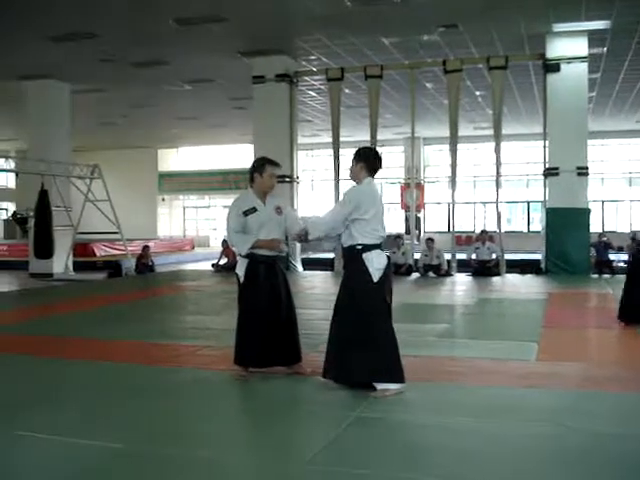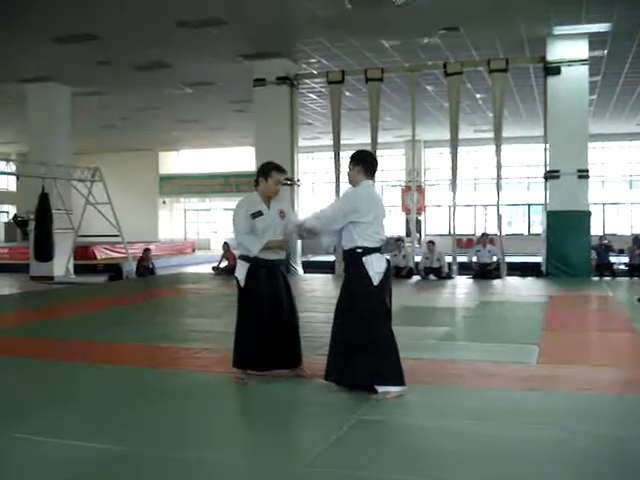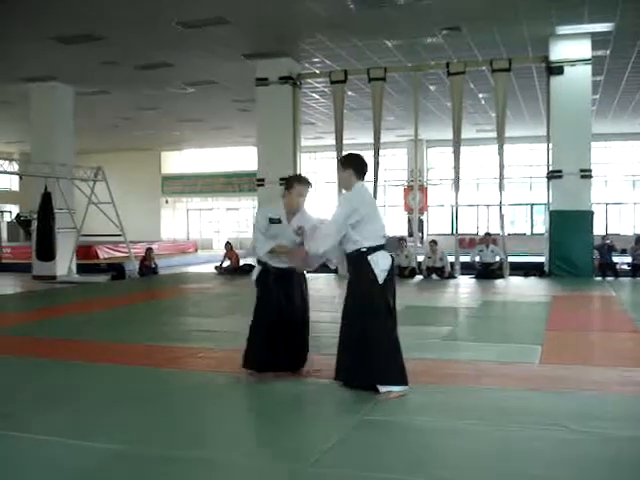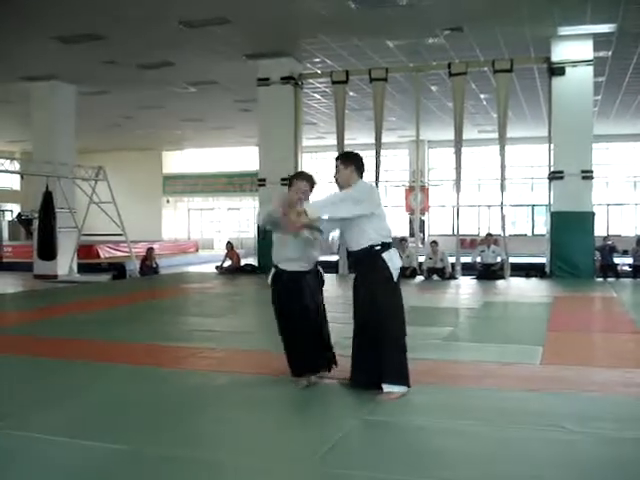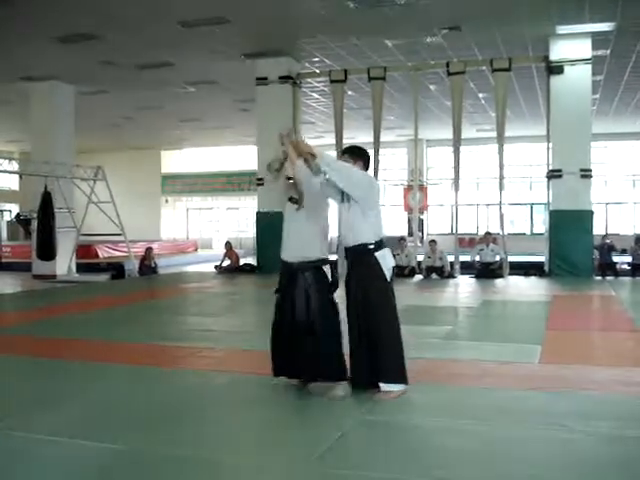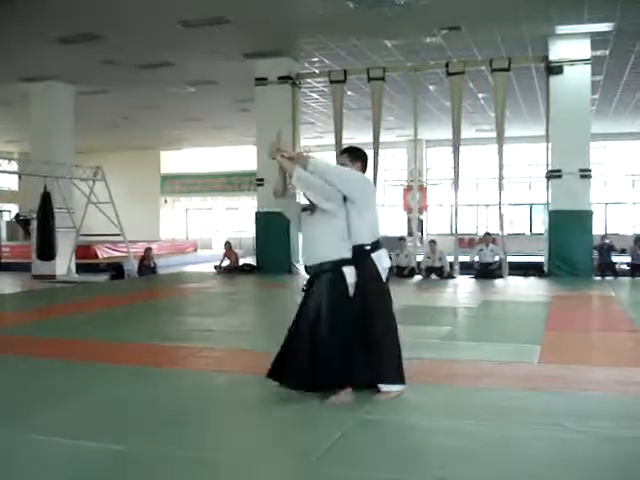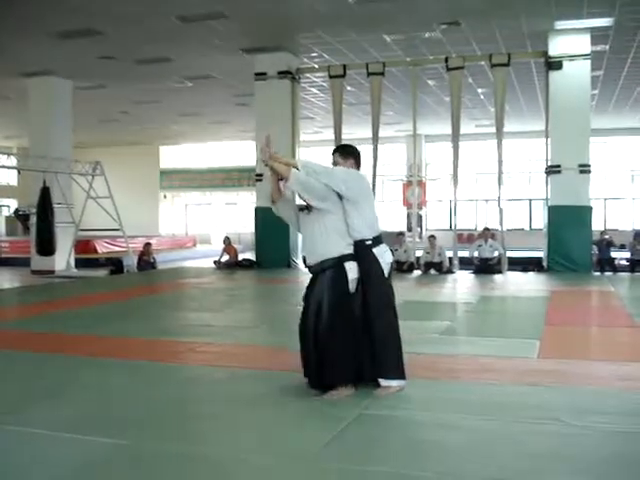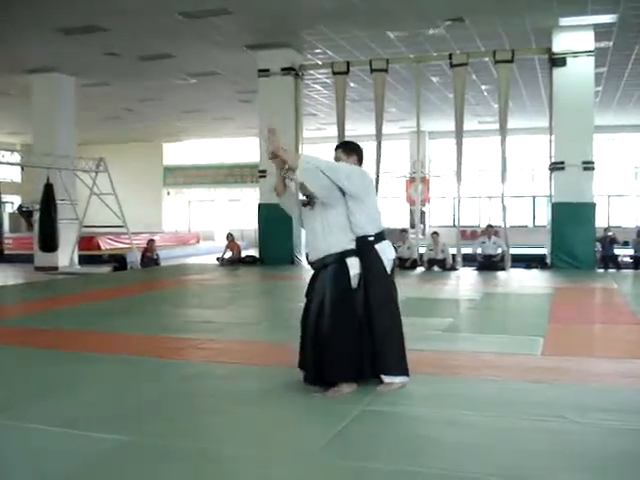
dt=0.4s
person 1, frame 1
left shoulder: (358, 193)
right shoulder: (371, 193)
left elbow: (333, 221)
right elbow: (344, 225)
left wrist: (307, 231)
right wrist: (314, 229)
left hip: (364, 263)
right hip: (367, 261)
left knee: (374, 322)
right knee: (352, 319)
left ankle: (390, 379)
right ankle: (357, 372)
person 1, frame 2
left shoulder: (356, 195)
right shoulder: (371, 196)
left elbow: (327, 218)
right elbow: (342, 224)
left wrist: (305, 225)
right wrist: (316, 227)
left hip: (364, 266)
right hip: (367, 264)
left knee: (374, 325)
right knee: (351, 322)
left ankle: (391, 382)
right ankle: (355, 375)
person 1, frame 3
left shoulder: (353, 197)
right shoulder: (363, 197)
left elbow: (332, 230)
right elbow: (344, 233)
left wrist: (307, 251)
right wrist: (317, 254)
left hip: (370, 266)
right hip: (368, 264)
left knee: (379, 324)
right knee: (357, 322)
left ankle: (394, 382)
right ankle: (360, 375)
person 1, frame 4
left shoulder: (365, 191)
right shoulder: (347, 198)
left elbow: (330, 205)
right elbow: (331, 219)
left wrist: (302, 211)
left hip: (380, 263)
right hip: (364, 265)
left knee: (387, 322)
right knee: (365, 321)
left ankle: (396, 382)
right ankle: (366, 375)
person 1, frame 5
left shoulder: (366, 184)
right shoulder: (346, 189)
left elbow: (334, 168)
right elbow: (322, 179)
left wrist: (310, 153)
right wrist: (307, 158)
left hip: (372, 260)
right hip: (356, 261)
left knee: (382, 320)
right knee: (358, 320)
left ankle: (394, 380)
right ankle: (364, 373)
person 1, frame 6
left shoulder: (362, 184)
right shoulder: (346, 189)
left elbow: (327, 171)
right elbow: (324, 178)
left wrist: (300, 158)
right wrist: (294, 162)
left hip: (369, 260)
right hip: (354, 260)
left knee: (379, 320)
right knee: (356, 320)
left ankle: (392, 381)
right ankle: (363, 375)
person 1, frame 7
left shoulder: (355, 180)
right shoulder: (345, 186)
left elbow: (319, 172)
left wrist: (283, 161)
left hip: (371, 256)
right hip: (357, 256)
left knee: (381, 316)
right knee: (359, 315)
left ankle: (393, 377)
right ankle: (367, 370)
person 1, frame 8
left shoulder: (358, 177)
right shoulder: (347, 183)
left elbow: (320, 166)
left hip: (373, 252)
right hip: (360, 252)
left knee: (383, 312)
right knee: (362, 312)
left ankle: (395, 373)
right ankle: (370, 367)
person 2, frame 1
left shoulder: (277, 203)
right shoulder: (240, 204)
left elbow: (295, 227)
right elbow: (234, 236)
right wrist: (263, 243)
left hip: (275, 266)
right hip: (253, 267)
left knee: (284, 313)
right knee: (251, 315)
left ankle: (290, 360)
right ankle: (245, 362)
person 2, frame 2
left shoulder: (282, 205)
right shoulder: (245, 206)
left elbow: (294, 228)
right elbow: (243, 238)
right wrist: (274, 243)
left hip: (276, 269)
right hip: (253, 270)
left knee: (286, 316)
right knee: (251, 318)
left ankle: (292, 362)
right ankle: (243, 365)
person 2, frame 3
left shoulder: (306, 219)
right shoulder: (267, 210)
right elbow: (259, 240)
right wrist: (284, 250)
left hip: (293, 275)
right hip: (269, 273)
left knee: (297, 319)
right knee: (265, 319)
left ankle: (293, 363)
right ankle: (257, 364)
person 2, frame 4
right shoulder: (279, 206)
left elbow: (318, 237)
right elbow: (263, 219)
left wrist: (296, 224)
right wrist: (278, 214)
left hip: (308, 276)
right hip: (283, 277)
left knee: (313, 320)
right knee: (291, 324)
left ankle: (316, 365)
right ankle: (304, 369)
person 2, frame 5
left shoulder: (317, 199)
right shoulder: (291, 197)
left elbow: (308, 180)
left wrist: (293, 153)
right wrist: (286, 154)
left hip: (313, 274)
right hip: (290, 273)
left knee: (321, 324)
right knee: (287, 324)
left ankle: (336, 379)
right ankle: (300, 371)
person 2, frame 6
left shoulder: (334, 201)
right shoulder: (305, 212)
left elbow: (305, 179)
right elbow: (281, 195)
left wrist: (282, 159)
right wrist: (283, 166)
left hip: (336, 276)
right hip: (318, 277)
left knee: (333, 331)
right knee: (305, 329)
left ankle: (343, 386)
right ankle: (307, 379)
person 2, frame 7
left shoulder: (329, 199)
right shoulder: (301, 214)
left elbow: (299, 179)
right elbow: (278, 201)
left wrist: (274, 162)
right wrist: (274, 174)
left hip: (339, 271)
right hip: (321, 274)
left knee: (336, 327)
right knee: (313, 326)
left ankle: (345, 383)
right ankle: (325, 377)
person 2, frame 8
left shoulder: (333, 195)
right shoulder: (304, 209)
left elbow: (306, 173)
right elbow: (283, 194)
left wrist: (282, 153)
right wrist: (279, 168)
left hip: (341, 267)
right hip: (323, 271)
left knee: (339, 322)
right knee: (316, 322)
left ankle: (348, 379)
right ankle: (325, 372)
